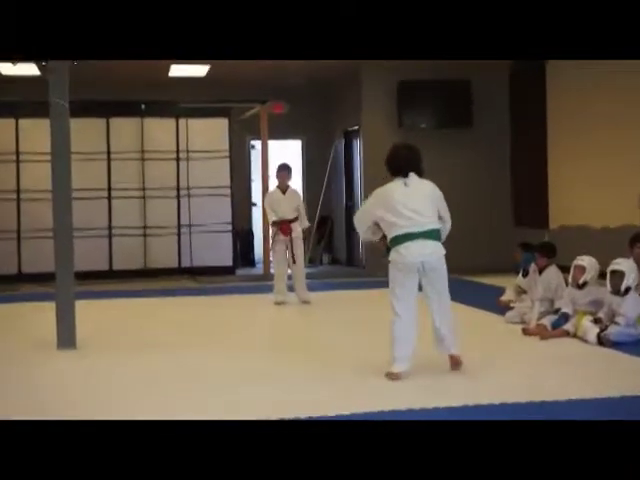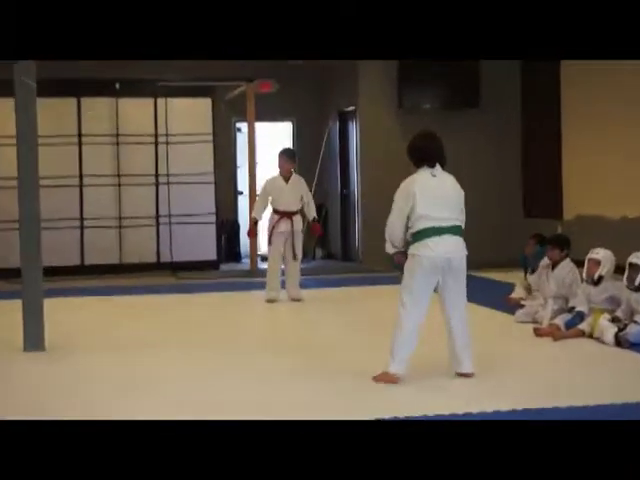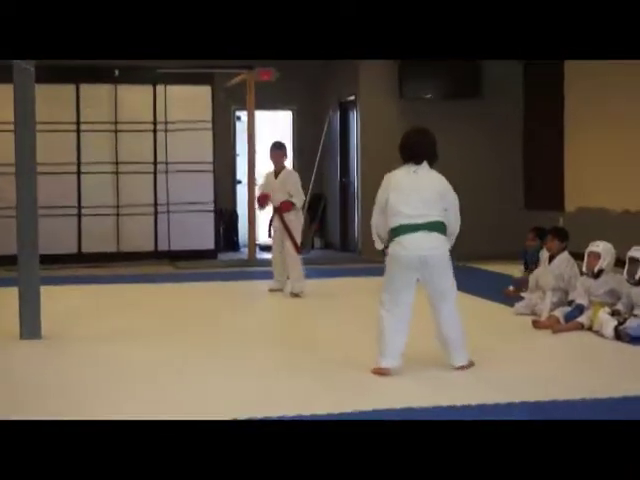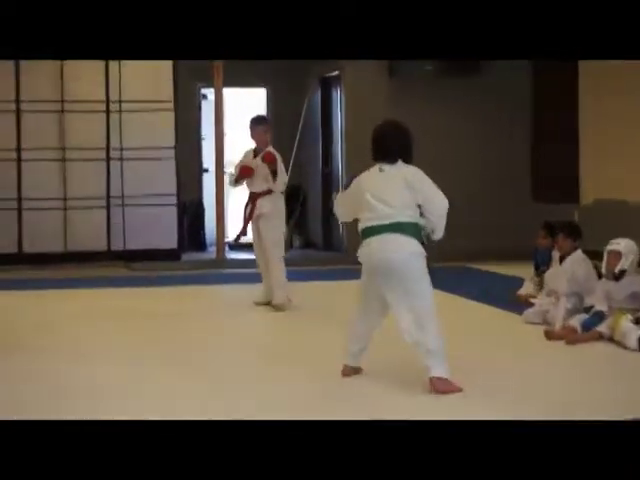
dt=0.5s
person 1, frame 1
left shoulder: (384, 194)
right shoulder: (430, 187)
left elbow: (361, 220)
right elbow: (446, 220)
left wrist: (380, 234)
left hip: (403, 253)
right hip: (433, 250)
left knee: (402, 311)
right knee: (440, 304)
left ankle: (398, 366)
right ankle: (452, 353)
person 1, frame 2
left shoulder: (411, 184)
right shoulder: (453, 183)
left elbow: (396, 223)
right elbow: (460, 219)
left wrist: (396, 249)
left hip: (425, 250)
right hip: (455, 247)
left knee: (411, 309)
right knee: (456, 308)
left ankle: (395, 369)
right ankle: (464, 365)
person 1, frame 3
left shoulder: (391, 180)
right shoulder: (438, 181)
left elbow: (378, 217)
right elbow: (453, 219)
left wrist: (383, 242)
right wrist: (444, 243)
left hip: (402, 247)
right hip: (434, 245)
left knee: (392, 305)
right knee: (445, 302)
left ankle: (387, 362)
right ankle: (460, 357)
person 1, frame 4
left shoulder: (363, 180)
right shoulder: (413, 175)
left elbow: (342, 210)
right elbow: (438, 207)
left wrist: (342, 195)
right wrist: (433, 232)
left hip: (372, 248)
right hip: (404, 246)
left knee: (368, 310)
right knee: (422, 310)
left ankle: (351, 362)
right ankle: (437, 374)
person 2, frame 1
left shoulder: (295, 194)
right shoulder: (270, 195)
left elbow: (301, 212)
right elbow: (270, 213)
left wrist: (305, 229)
right wrist: (279, 224)
left hip: (295, 231)
right hip: (278, 232)
left knee: (298, 264)
right knee: (279, 265)
left ankle: (302, 294)
right ankle: (280, 296)
person 2, frame 2
left shoulder: (300, 182)
right shoulder: (271, 182)
left elbow: (308, 202)
right elbow: (261, 201)
left wrist: (314, 221)
right wrist: (254, 223)
left hip: (295, 223)
right hip: (277, 222)
left knee: (294, 259)
right knee: (274, 258)
left ankle: (294, 292)
right ankle: (272, 292)
person 2, frame 3
left shoulder: (292, 175)
right shoulder: (268, 177)
left elbow: (300, 197)
right elbow: (263, 201)
left wrist: (291, 203)
right wrist: (261, 201)
left hip: (292, 217)
right hip: (278, 217)
left knee: (291, 251)
right knee: (277, 252)
left ankle: (297, 287)
right ankle: (279, 283)
person 2, frame 4
left shoulder: (273, 157)
right shoulder: (248, 156)
left elbow: (280, 185)
right elbow: (233, 181)
left wrist: (272, 169)
right wrist: (239, 175)
left hip: (271, 206)
right hip: (256, 206)
left knee: (273, 251)
right knee: (261, 252)
left ankle: (280, 296)
right ankle: (270, 293)
